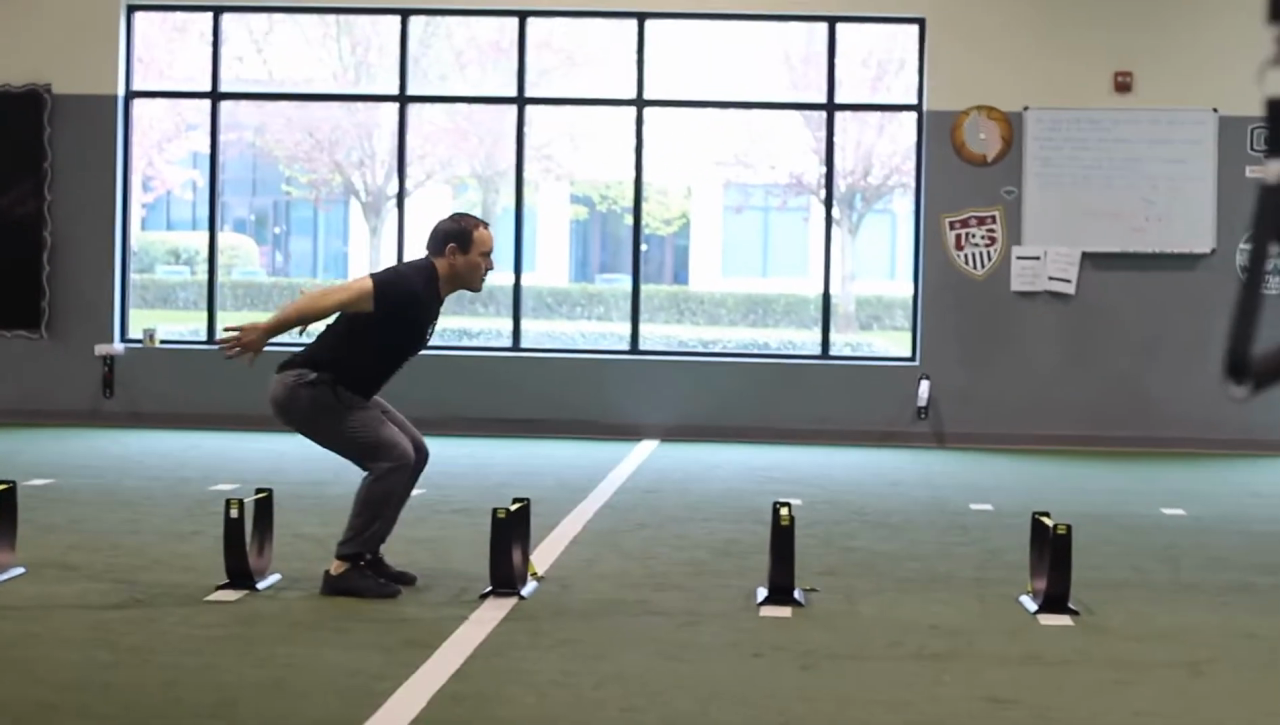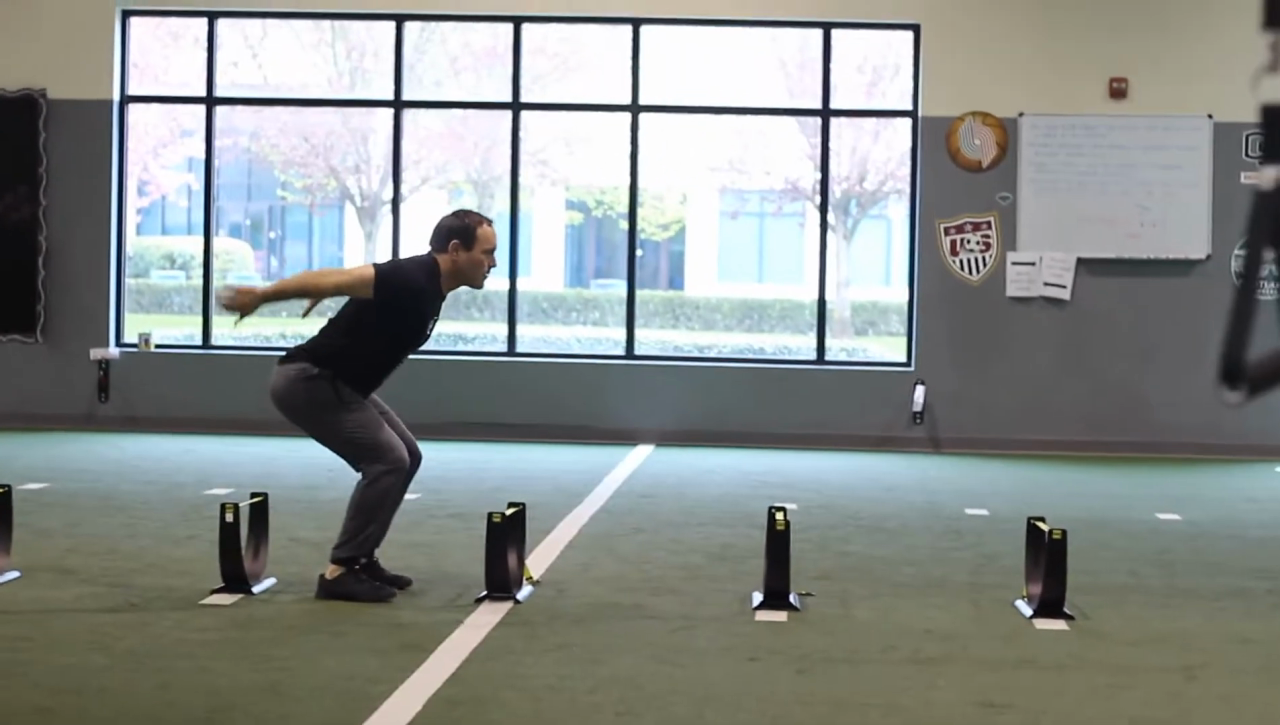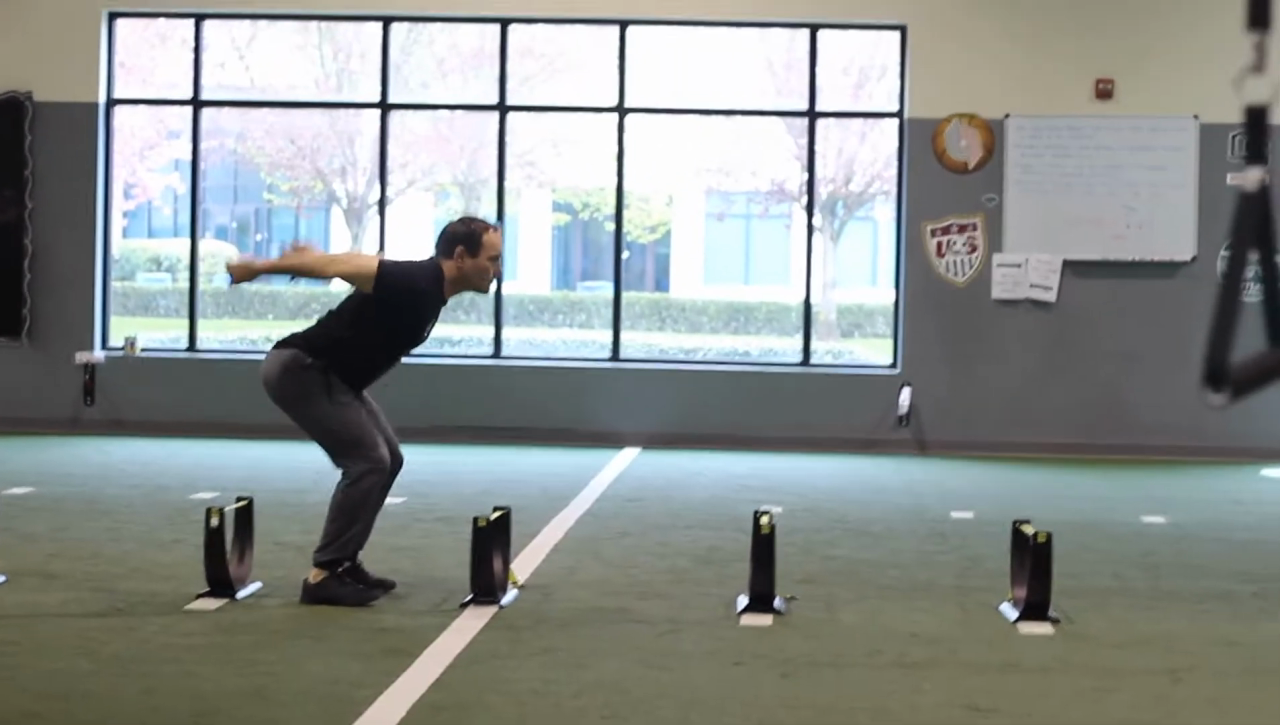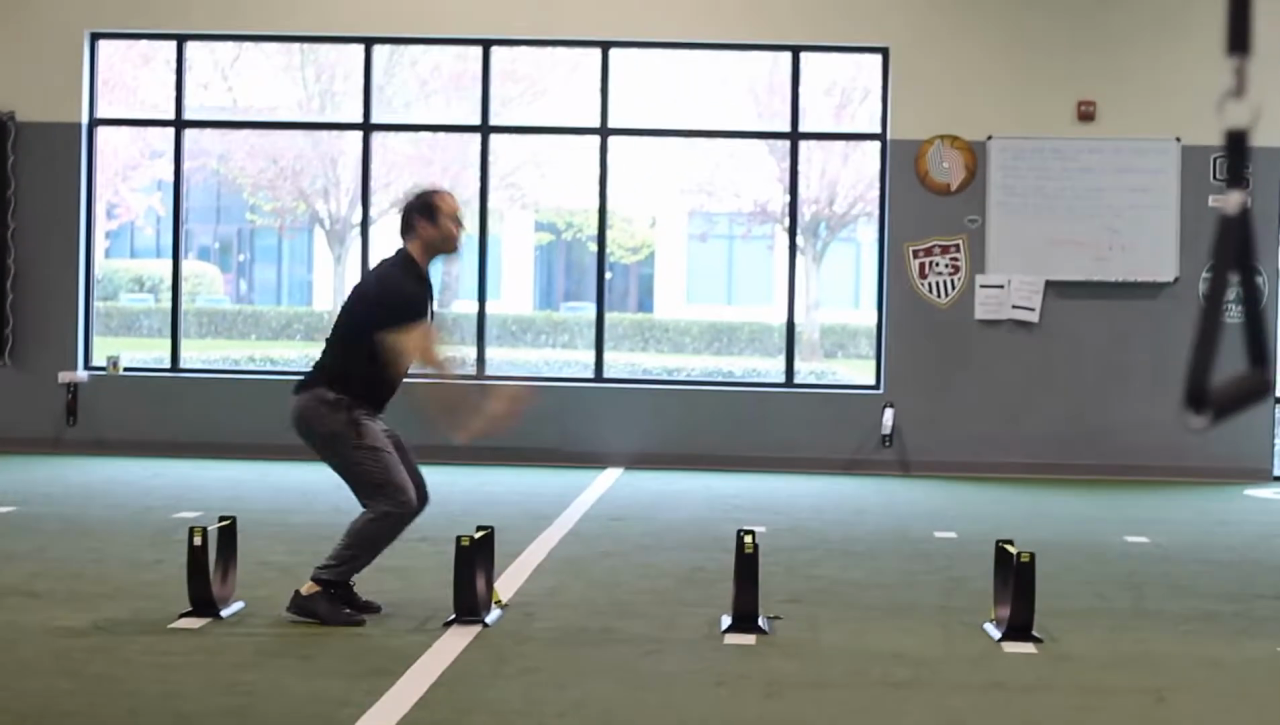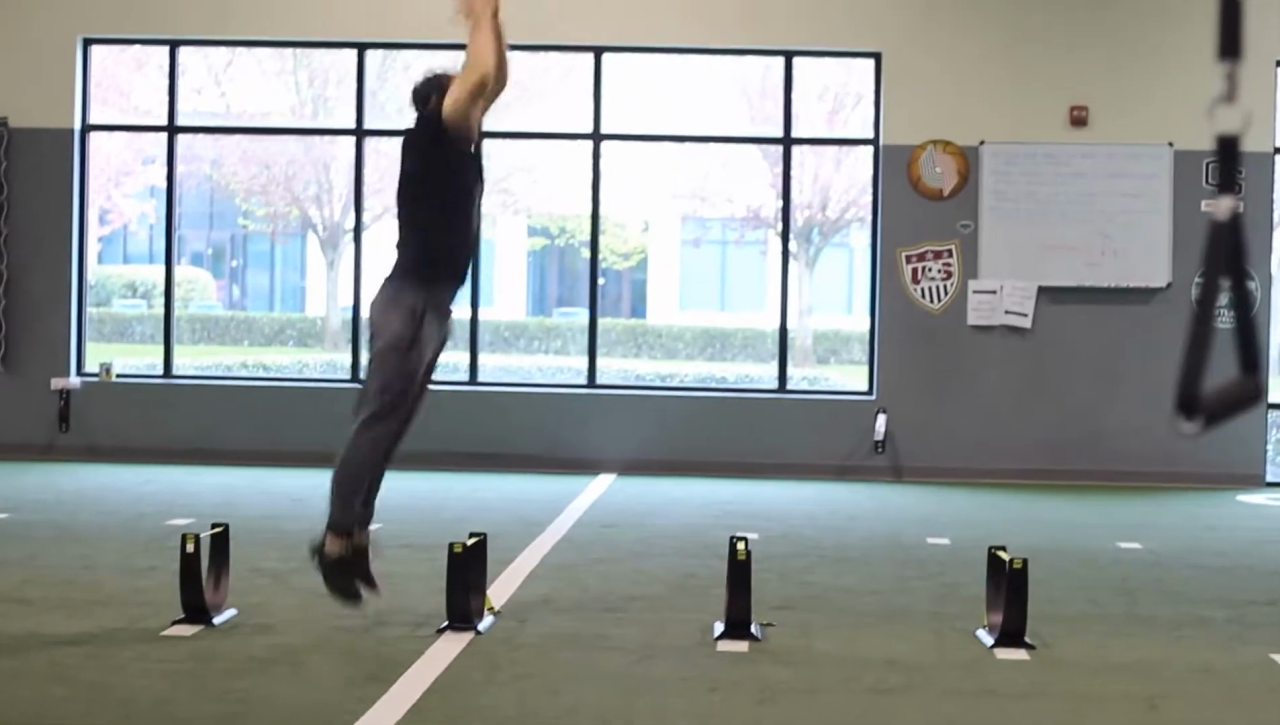
dt=0.2s
person 1, frame 1
left shoulder: (425, 288)
right shoulder: (409, 288)
left elbow: (346, 293)
right elbow: (333, 298)
right wrist: (263, 333)
left hip: (337, 387)
right hip: (307, 388)
left knee: (413, 453)
right knee: (394, 458)
left ankle: (364, 556)
right ankle: (345, 567)
person 1, frame 2
left shoulder: (429, 285)
right shoulder: (412, 281)
left elbow: (339, 280)
right elbow: (332, 280)
right wrist: (260, 298)
left hip: (337, 382)
right hip: (308, 381)
left knee: (405, 457)
right knee: (388, 461)
left ankle: (360, 560)
right ankle: (341, 571)
person 1, frame 3
left shoulder: (431, 287)
right shoulder: (414, 284)
left elbow: (354, 261)
right elbow: (336, 266)
left wrist: (307, 257)
right wrist: (260, 269)
left hip: (329, 375)
right hip: (299, 369)
left knee: (387, 461)
right knee: (370, 462)
left ankle: (342, 564)
right ankle: (323, 575)
person 1, frame 4
left shoulder: (411, 279)
right shoulder: (399, 287)
left elbow: (425, 349)
right elbow: (411, 360)
left wrist: (478, 405)
right wrist: (468, 413)
left hip: (351, 403)
right hip: (330, 404)
left knee: (412, 496)
right knee: (395, 499)
left ankle: (333, 584)
right ankle: (316, 590)
person 1, frame 5
left shoulder: (447, 141)
right shoulder: (435, 131)
left elbow: (491, 79)
right elbow: (483, 75)
left hip: (427, 305)
right hip: (411, 305)
left knee: (390, 422)
right knee: (384, 421)
left ankle: (348, 534)
right ankle: (340, 540)
